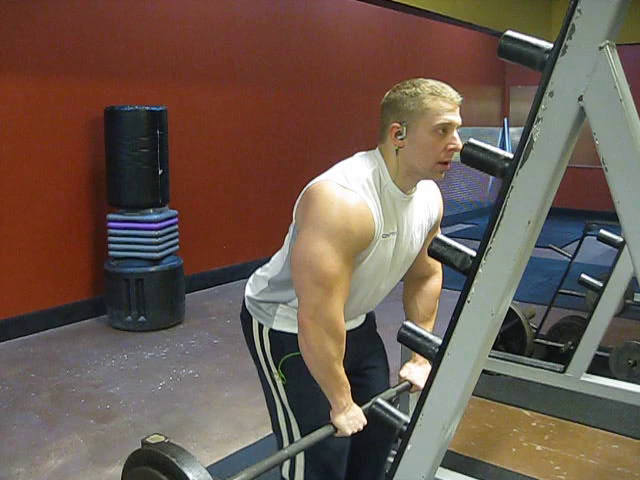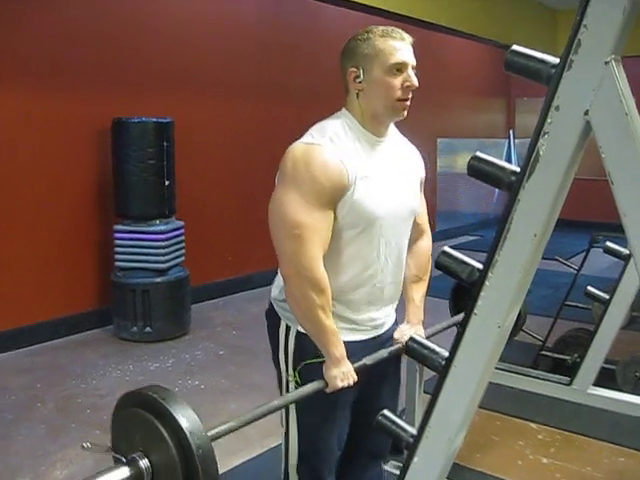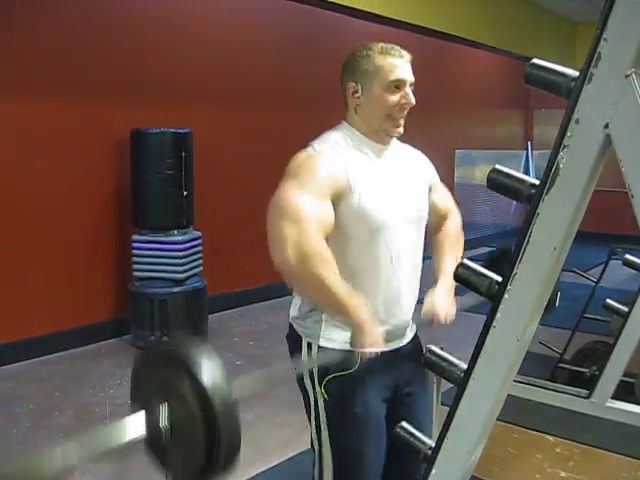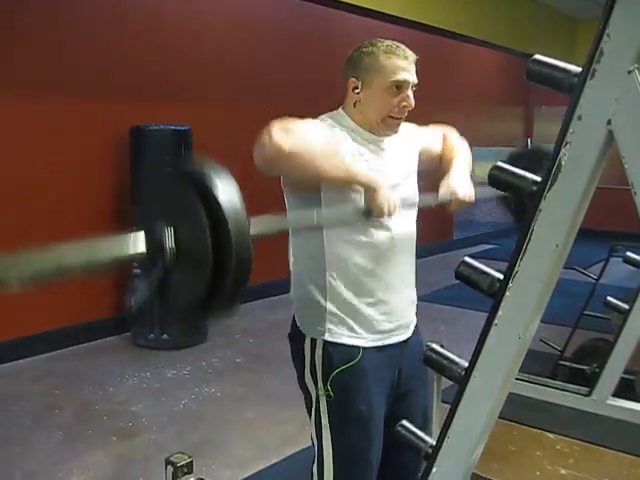
dt=0.7s
person 1, frame 1
left shoulder: (428, 198)
right shoulder: (342, 201)
left elbow: (426, 277)
right elbow: (318, 317)
left wrist: (421, 357)
right wrist: (340, 402)
left hip: (353, 321)
right hip: (286, 325)
left knee: (377, 436)
person 1, frame 2
left shoulder: (407, 154)
right shoulder: (318, 157)
left elbow: (418, 237)
right elbow: (300, 268)
left wrist: (413, 317)
right wrist: (333, 353)
left hip: (380, 330)
right hip: (313, 335)
person 1, frame 3
left shoulder: (413, 160)
right shoulder: (323, 163)
left elbow: (447, 219)
right elbow: (292, 252)
left wrist: (444, 283)
right wrist: (359, 319)
left hip: (403, 342)
right hip: (338, 351)
person 1, frame 4
left shoulder: (406, 138)
right shoulder: (322, 140)
left elbow: (448, 138)
right elbow: (276, 144)
left wrist: (458, 170)
right wrist: (368, 180)
left hip: (404, 334)
right hip: (341, 345)
